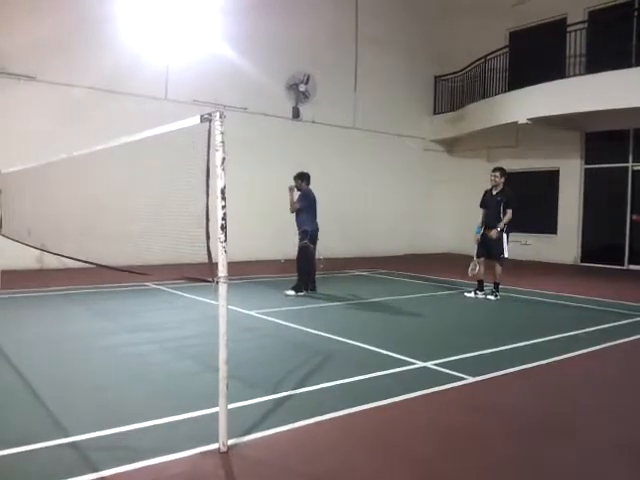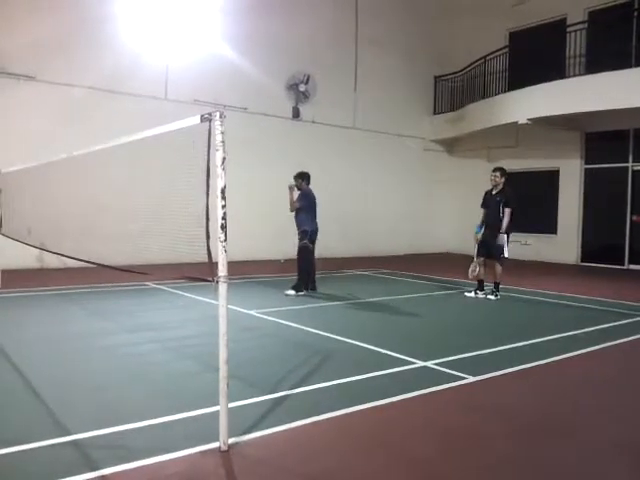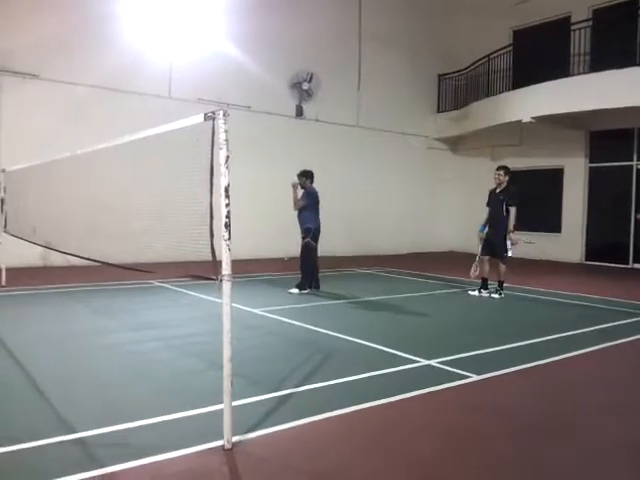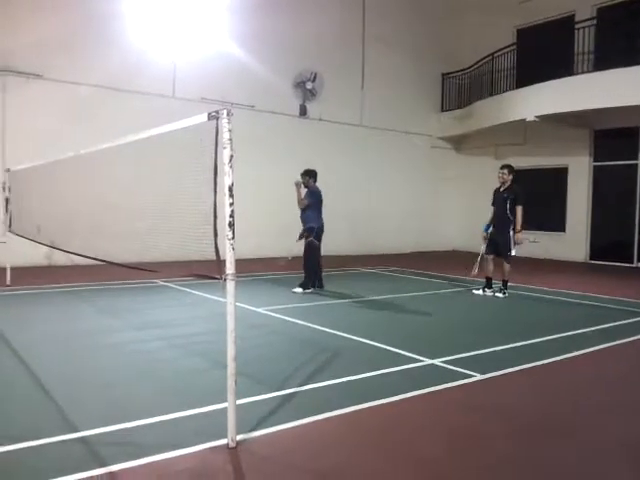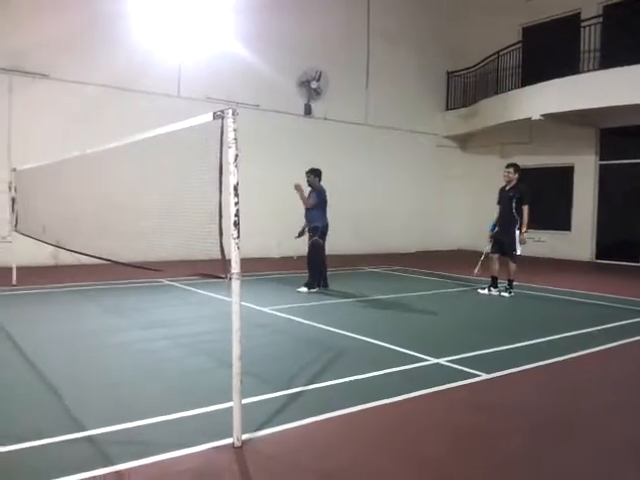
dt=0.1s
person 1, frame 1
left shoulder: (507, 194)
right shoulder: (487, 193)
left elbow: (509, 215)
left wrist: (497, 229)
right wrist: (478, 231)
left hip: (499, 233)
right hip: (485, 233)
left knee: (497, 261)
right knee: (480, 260)
left ankle: (496, 291)
right ankle: (480, 289)
person 1, frame 2
left shoulder: (507, 194)
right shoulder: (487, 193)
left elbow: (507, 214)
left wrist: (502, 232)
right wrist: (479, 230)
left hip: (499, 234)
right hip: (486, 232)
left knee: (498, 261)
right knee: (480, 259)
left ankle: (496, 291)
right ankle: (480, 289)
person 1, frame 3
left shoulder: (510, 192)
right shoulder: (492, 192)
left elbow: (512, 212)
left wrist: (511, 232)
right wrist: (482, 229)
left hip: (503, 232)
right hip: (490, 231)
left knee: (501, 260)
right knee: (484, 257)
left ankle: (500, 289)
right ankle: (484, 288)
person 1, frame 4
left shoulder: (515, 191)
right shoulder: (496, 191)
left elbow: (519, 212)
left wrist: (518, 231)
right wrist: (487, 228)
left hip: (507, 231)
right hip: (495, 230)
left knee: (506, 259)
right knee: (488, 257)
left ankle: (504, 288)
right ankle: (488, 287)
person 1, frame 5
left shoulder: (521, 190)
right shoulder: (502, 190)
left elbow: (525, 211)
left wrist: (523, 231)
right wrist: (493, 228)
left hip: (513, 230)
right hip: (500, 229)
left knee: (511, 258)
right knee: (494, 256)
left ankle: (510, 288)
right ankle: (493, 286)
person 2, frame 1
left shoulder: (305, 194)
right shoulder: (307, 194)
left elbow: (292, 209)
left wrist: (291, 193)
left hip: (307, 231)
right hip: (308, 231)
left knee: (302, 260)
right knee: (308, 260)
left ankle: (299, 288)
right ankle: (310, 286)
person 2, frame 2
left shoulder: (306, 194)
right shoulder: (306, 194)
left elbow: (292, 207)
left wrist: (291, 192)
left hip: (307, 231)
right hip: (307, 230)
left knee: (303, 259)
right knee: (308, 259)
left ankle: (299, 287)
right ankle: (310, 286)
person 2, frame 3
left shoulder: (310, 192)
right shoulder: (309, 192)
left elbow: (296, 206)
left wrist: (294, 190)
left hip: (310, 229)
right hip: (309, 229)
left knee: (306, 258)
right knee: (311, 258)
left ankle: (303, 286)
right ankle: (314, 284)
person 2, frame 4
left shoulder: (313, 191)
right shoulder: (311, 192)
left elbow: (301, 205)
left wrist: (298, 189)
right wrist: (304, 230)
left hip: (314, 228)
right hip: (311, 228)
left knee: (309, 257)
right knee: (314, 257)
left ankle: (306, 285)
right ankle: (317, 283)
person 2, frame 5
left shoulder: (318, 190)
right shoulder: (314, 191)
left elbow: (308, 204)
left wrist: (300, 191)
right wrist: (304, 227)
left hip: (318, 227)
right hip: (315, 227)
left knee: (313, 256)
right knee: (319, 256)
left ankle: (311, 284)
right ankle: (322, 283)
